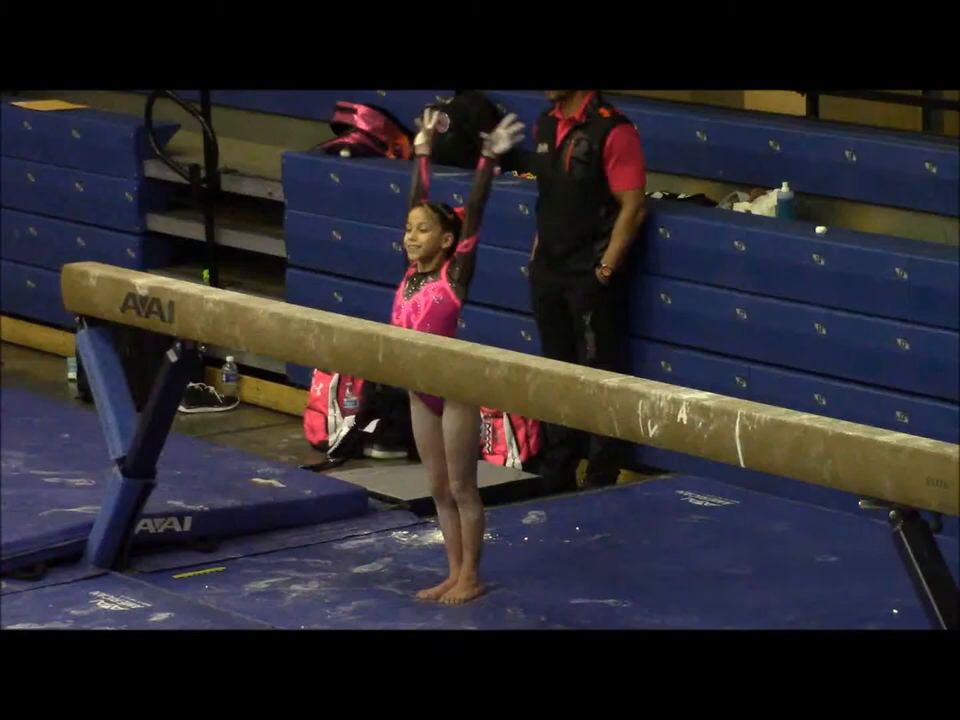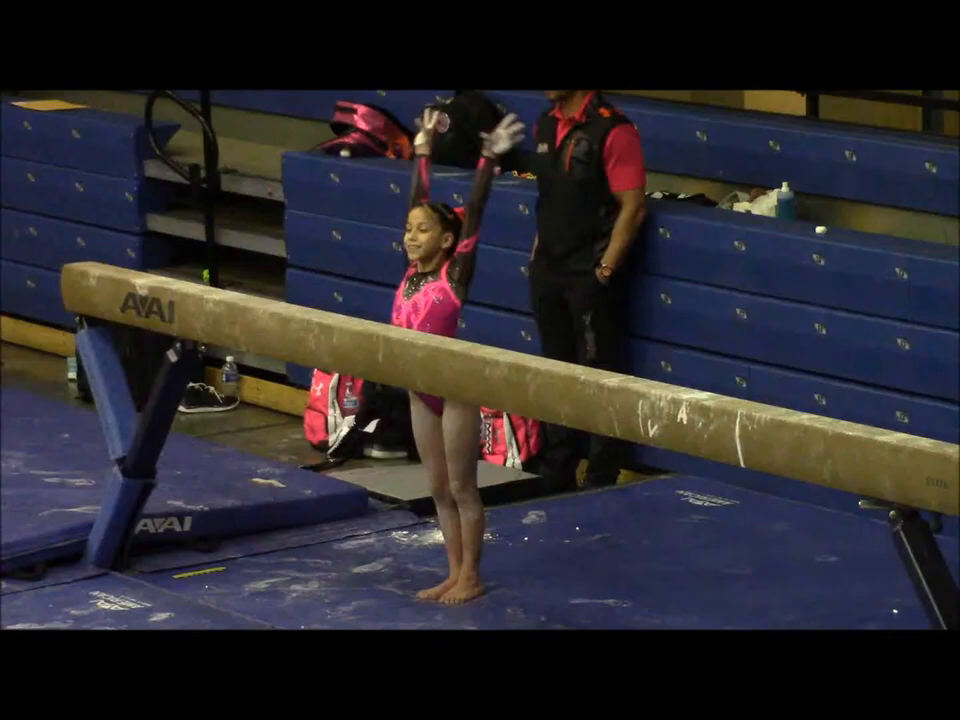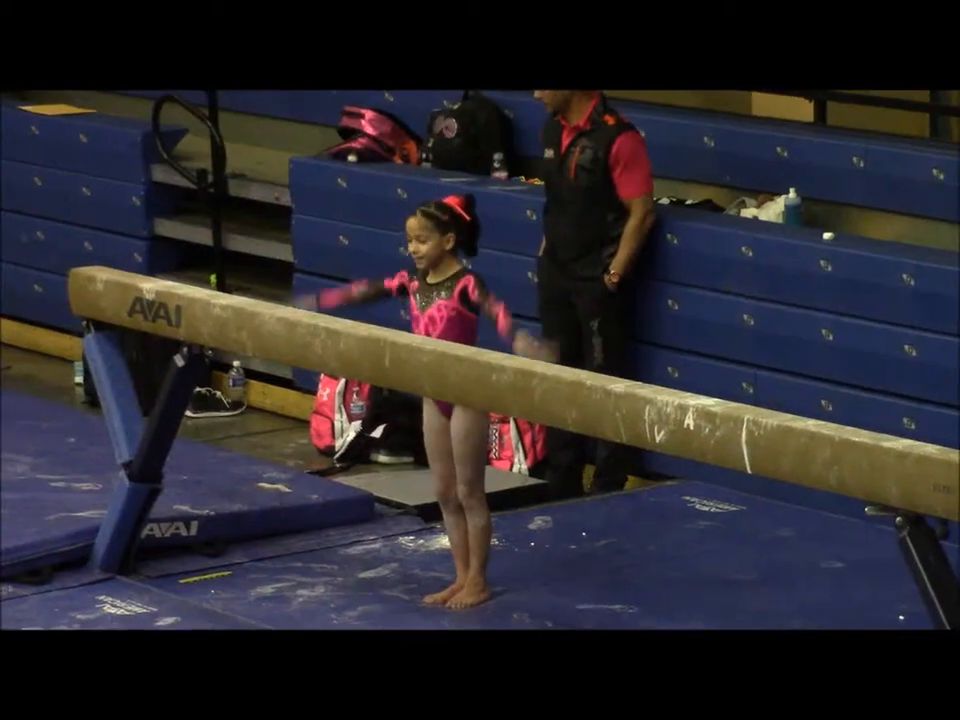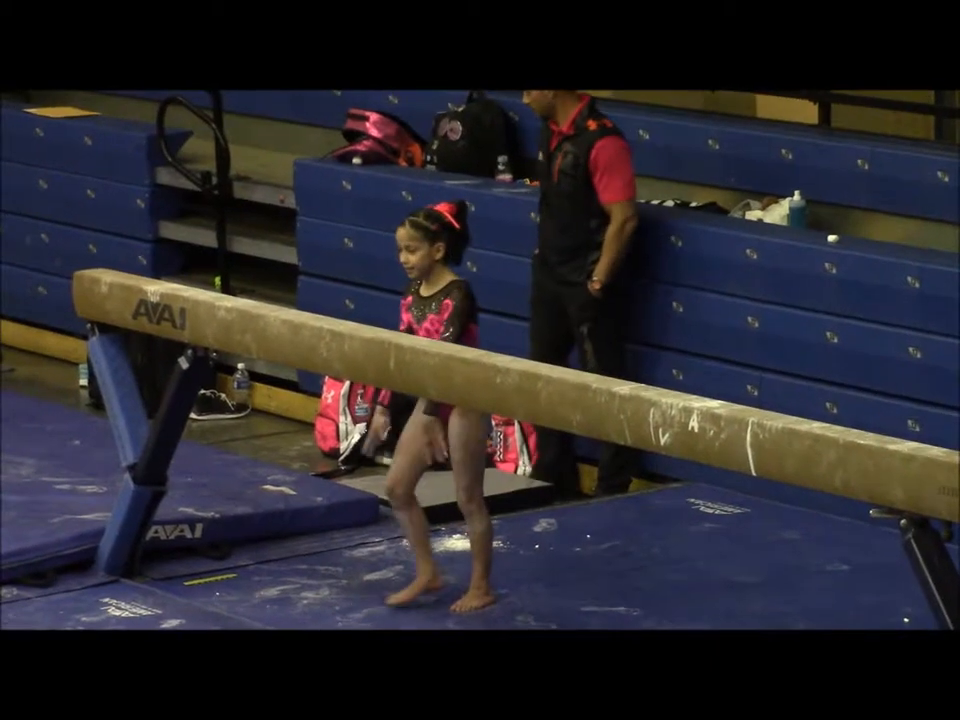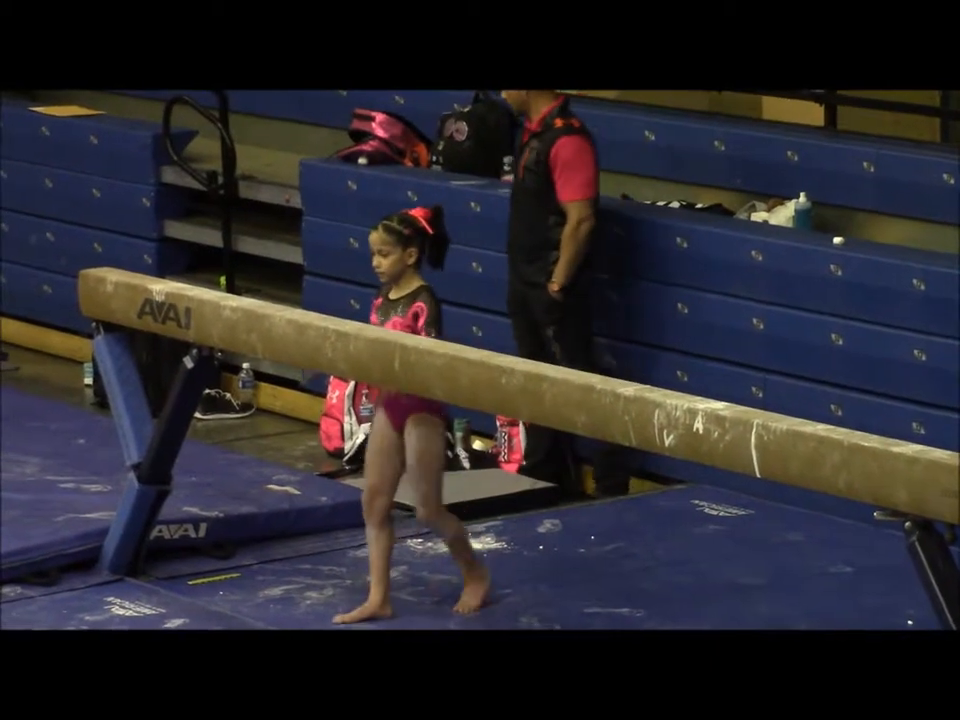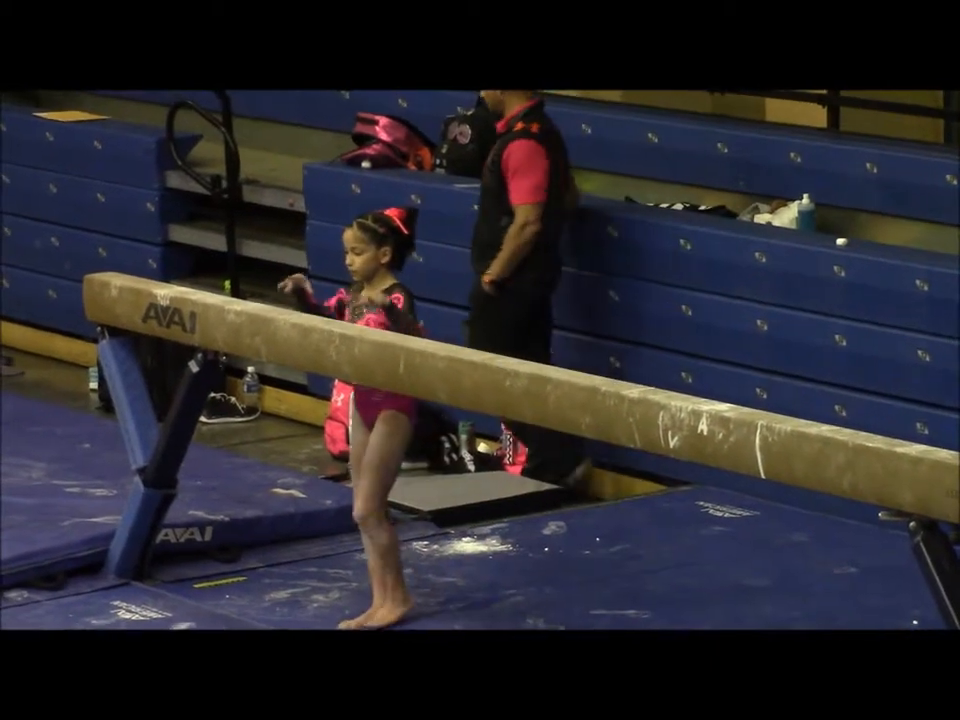
dt=0.3s
person 1, frame 1
left shoulder: (454, 275)
right shoulder: (412, 272)
left elbow: (474, 214)
right elbow: (419, 202)
left wrist: (487, 159)
right wrist: (422, 151)
right hip: (420, 391)
left knee: (462, 489)
right knee: (439, 489)
left ankle: (470, 578)
right ankle: (454, 574)
person 1, frame 2
left shoulder: (455, 275)
right shoulder: (411, 272)
left elbow: (473, 214)
right elbow: (420, 205)
left wrist: (488, 159)
right wrist: (421, 152)
right hip: (419, 391)
left knee: (461, 488)
right knee: (439, 489)
left ankle: (470, 577)
right ankle: (454, 574)
person 1, frame 3
left shoulder: (465, 282)
right shoulder: (412, 281)
left elbow: (493, 308)
right elbow: (369, 291)
left wrist: (518, 338)
right wrist: (321, 301)
right hip: (434, 394)
left knee: (469, 493)
right knee: (446, 494)
left ankle: (476, 582)
right ankle: (460, 577)
person 1, frame 4
left shoulder: (458, 295)
right shoulder: (412, 296)
left wrist: (431, 418)
right wrist: (382, 408)
left hip: (463, 401)
right hip: (430, 398)
left knee: (468, 498)
right knee: (396, 486)
left ankle: (481, 586)
right ankle: (426, 572)
person 1, frame 5
left shoulder: (423, 301)
right shoulder: (383, 296)
left hip: (421, 409)
right hip: (388, 407)
left knee: (428, 509)
right knee: (373, 502)
left ankle: (474, 574)
right ankle: (378, 598)
person 1, frame 6
left shoulder: (396, 297)
right shoulder: (353, 293)
left elbow: (417, 339)
right elbow: (320, 319)
left wrist: (385, 310)
right wrist: (303, 293)
left hip: (392, 408)
right hip: (363, 405)
left knee: (365, 509)
right knee: (366, 509)
left ankle: (398, 594)
right ankle: (379, 601)
person 2, frame 1
left shoulder: (612, 129)
right shoulder: (546, 124)
left elbow: (633, 207)
left wrist: (605, 269)
right wrist: (537, 253)
left hip: (590, 274)
right hip: (547, 269)
left ankle: (600, 481)
right ankle: (556, 473)
person 2, frame 2
left shoulder: (612, 128)
right shoulder: (546, 123)
left elbow: (633, 208)
left wrist: (606, 269)
right wrist: (537, 252)
left hip: (590, 274)
right hip: (548, 269)
left ankle: (601, 482)
right ankle: (556, 474)
person 2, frame 3
left shoulder: (618, 136)
right shoulder: (553, 129)
left elbow: (642, 213)
left wrist: (614, 275)
right wrist: (546, 251)
left hip: (597, 279)
right hip: (555, 273)
left ankle: (608, 487)
right ankle: (561, 480)
person 2, frame 4
left shoulder: (602, 140)
right shoulder: (550, 131)
left elbow: (623, 219)
left wrist: (599, 281)
right wrist: (543, 254)
left hip: (586, 284)
right hip: (549, 275)
left ankle: (613, 489)
right ankle: (553, 477)
person 2, frame 5
left shoulder: (565, 138)
right shoulder: (536, 130)
left elbow: (580, 220)
left wrist: (558, 282)
left hip: (551, 285)
right hip: (527, 277)
left ankle: (612, 488)
right ankle: (543, 473)
person 2, frame 6
left shoulder: (522, 141)
right shoulder: (535, 129)
left elbow: (527, 223)
right elbow: (569, 197)
left wrist: (494, 274)
left hip: (511, 278)
right hip: (532, 274)
left ankle: (562, 460)
right ankle: (545, 472)
